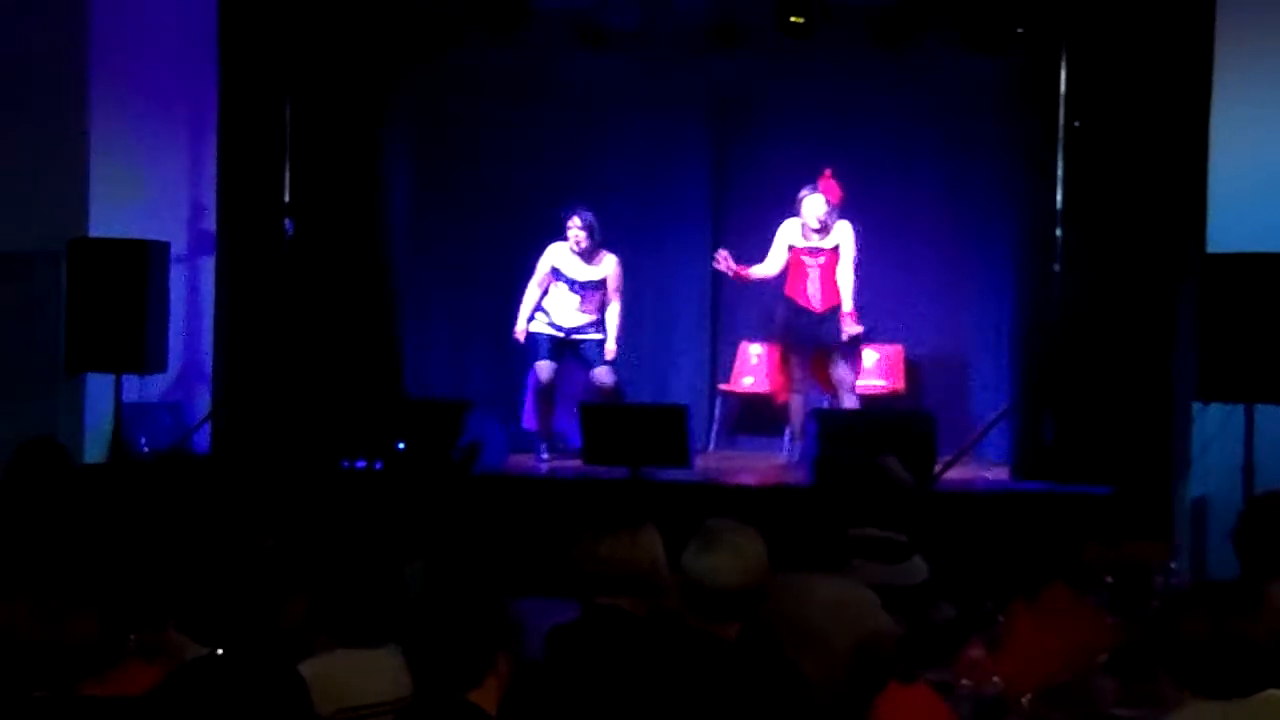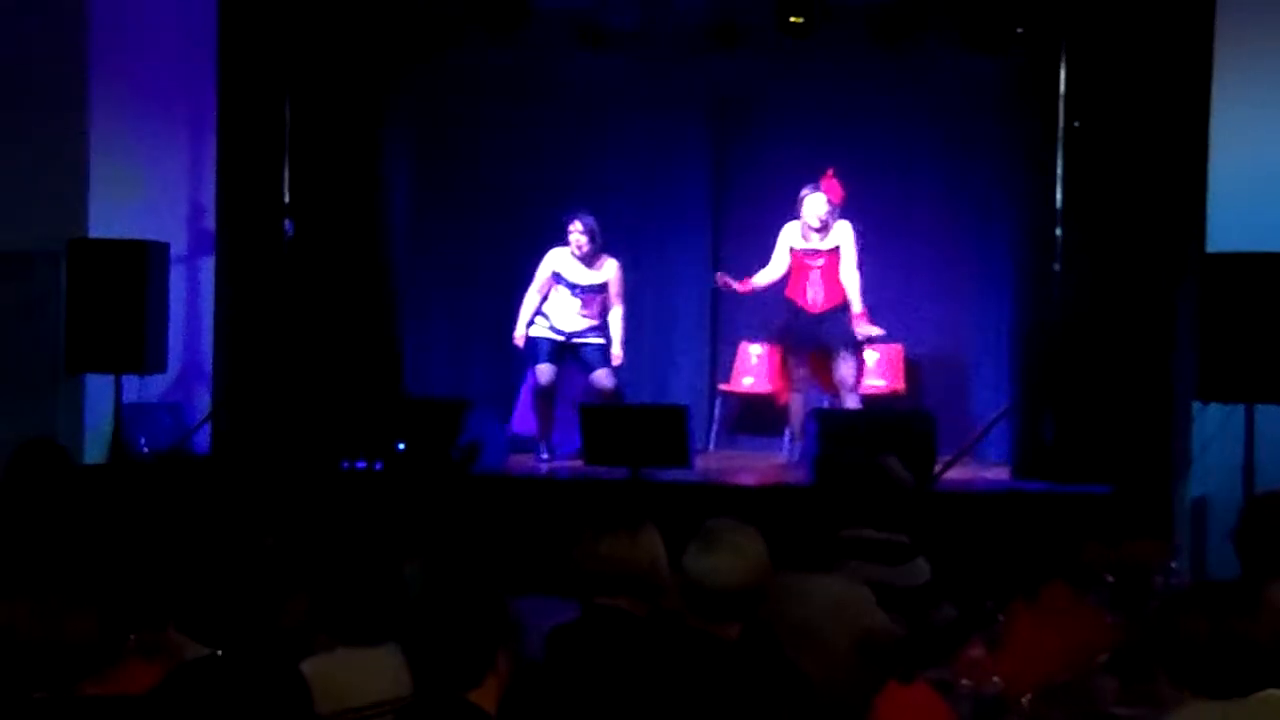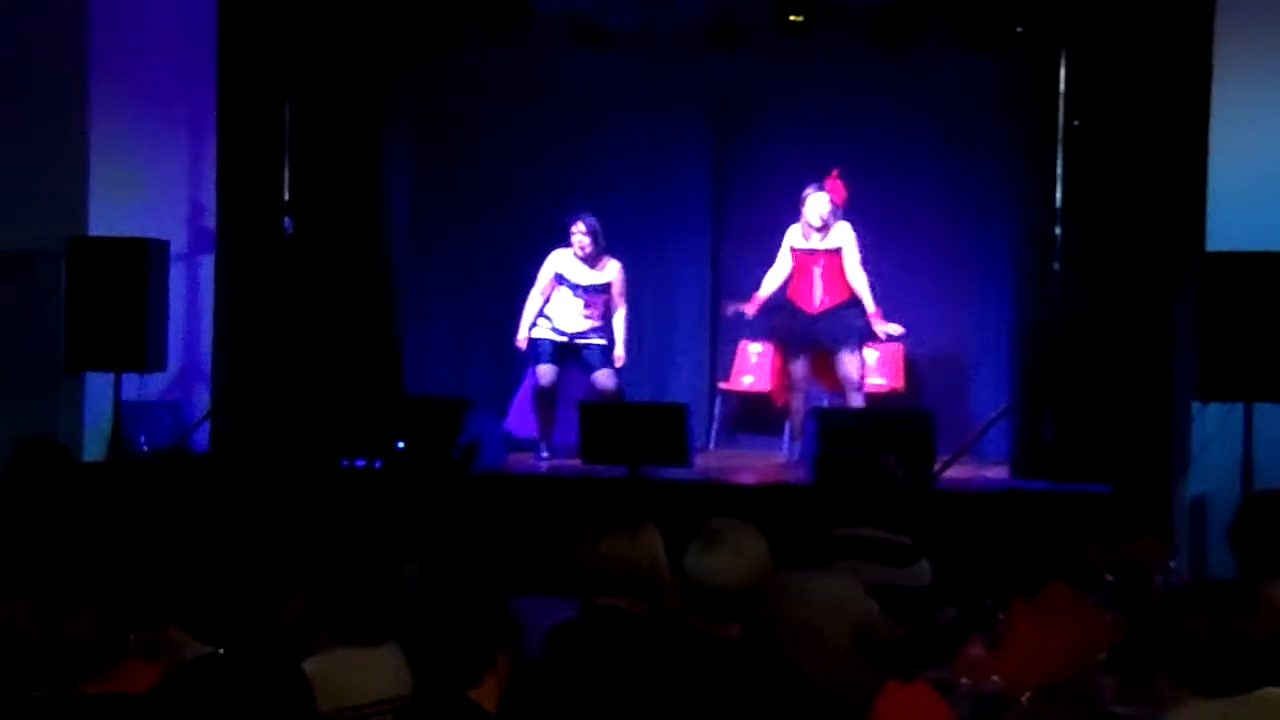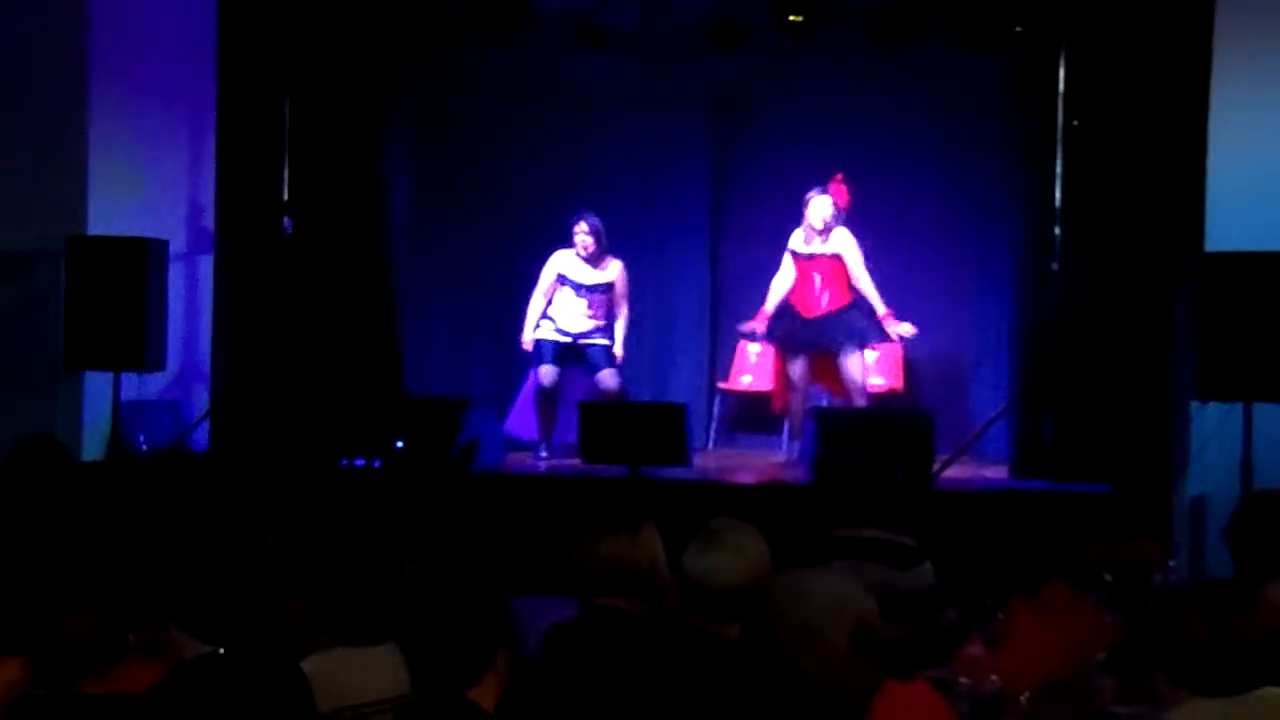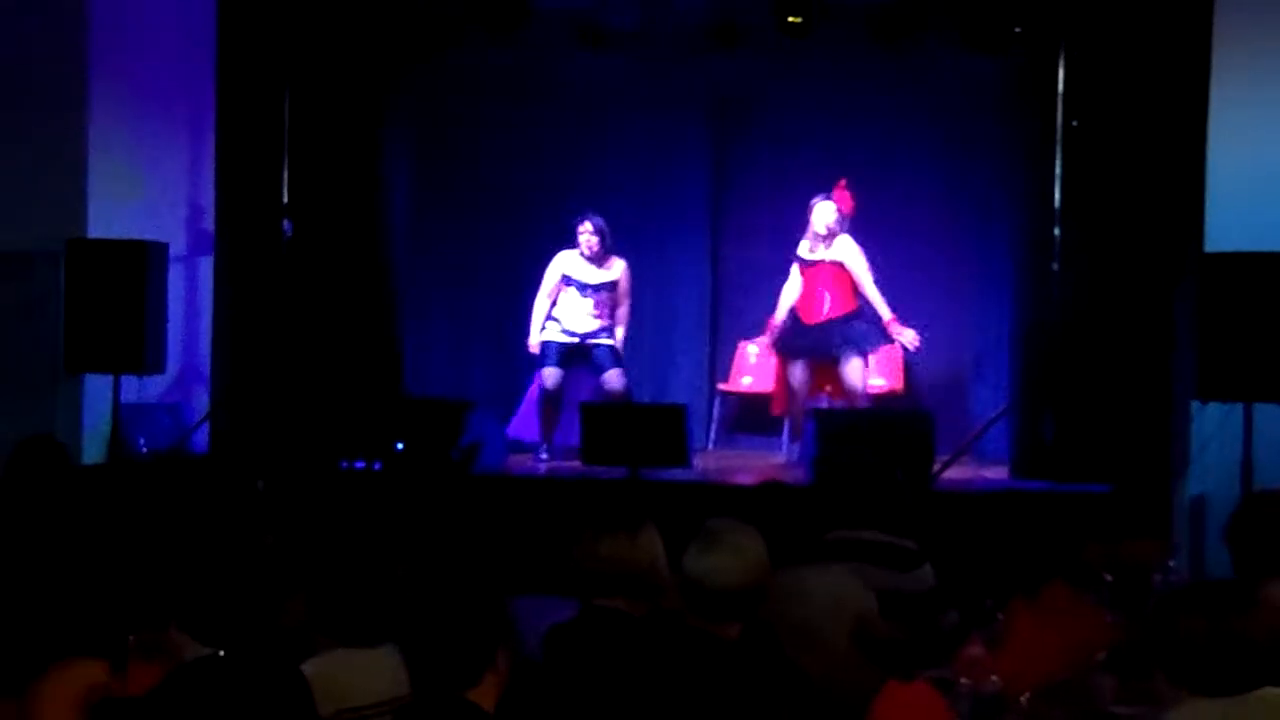
dt=0.1s
person 1, frame 1
left shoulder: (843, 230)
right shoulder: (790, 228)
left elbow: (845, 274)
right elbow: (771, 267)
left wrist: (847, 315)
right wrist: (737, 270)
left hip: (833, 315)
right hip: (798, 314)
left knee: (844, 383)
right knee: (798, 382)
person 1, frame 2
left shoulder: (843, 230)
right shoulder: (791, 230)
left elbow: (850, 274)
right elbow: (775, 269)
left wrist: (858, 316)
right wrist: (743, 286)
left hip: (835, 317)
right hip: (798, 316)
left knee: (847, 382)
right knee: (799, 382)
person 1, frame 3
left shoulder: (842, 230)
right shoulder: (795, 232)
left elbow: (855, 274)
right elbow: (779, 271)
left wrist: (874, 315)
right wrist: (756, 301)
left hip: (839, 316)
right hip: (799, 316)
left knee: (851, 381)
right knee: (798, 382)
person 1, frame 4
left shoulder: (841, 237)
right shoulder: (797, 238)
left elbow: (861, 279)
right elbow: (784, 277)
left wrist: (885, 317)
right wrist: (764, 314)
left hip: (838, 319)
right hip: (800, 320)
left knee: (854, 383)
right knee: (796, 384)
right ankle: (799, 443)
person 1, frame 5
left shoulder: (844, 245)
right shoulder: (805, 245)
left elbow: (867, 286)
right elbow: (793, 286)
left wrist: (891, 323)
right wrist: (775, 324)
left hip: (843, 326)
right hip: (805, 327)
left knee: (855, 386)
right knee: (796, 388)
person 2, frame 1
left shoulder: (609, 262)
right shoulder: (555, 251)
left elbow: (614, 303)
right elbow: (536, 286)
left wrist: (611, 339)
right wrist: (521, 320)
left hip: (588, 332)
right hip: (547, 327)
left knee: (607, 383)
right knee: (545, 380)
right ankle: (544, 442)
person 2, frame 2
left shoulder: (610, 267)
right shoulder: (556, 256)
left elbow: (616, 308)
right elbow: (535, 291)
left wrist: (617, 343)
right wrist: (521, 325)
left hip: (588, 336)
right hip: (548, 330)
left knee: (607, 385)
right knee: (544, 382)
right ankle: (544, 443)
person 2, frame 3
left shoulder: (612, 267)
right shoulder: (558, 258)
left elbow: (619, 308)
right elbow: (538, 294)
left wrist: (619, 344)
right wrist: (523, 328)
left hip: (590, 337)
right hip: (549, 332)
left knee: (609, 387)
right knee: (544, 383)
right ankle: (544, 442)
person 2, frame 4
left shoulder: (614, 267)
right shoulder: (560, 259)
left elbow: (620, 308)
right elbow: (540, 296)
left wrist: (618, 343)
right wrist: (528, 329)
left hip: (594, 337)
right hip: (553, 332)
left knee: (613, 386)
right knee: (546, 382)
right ankle: (544, 441)
person 2, frame 5
left shoulder: (618, 266)
right shoulder: (564, 259)
left elbow: (623, 306)
right elbow: (544, 297)
left wrist: (618, 339)
right wrist: (534, 332)
left hip: (599, 337)
right hip: (559, 333)
left knee: (618, 387)
right knee: (550, 385)
right ankle: (545, 444)
